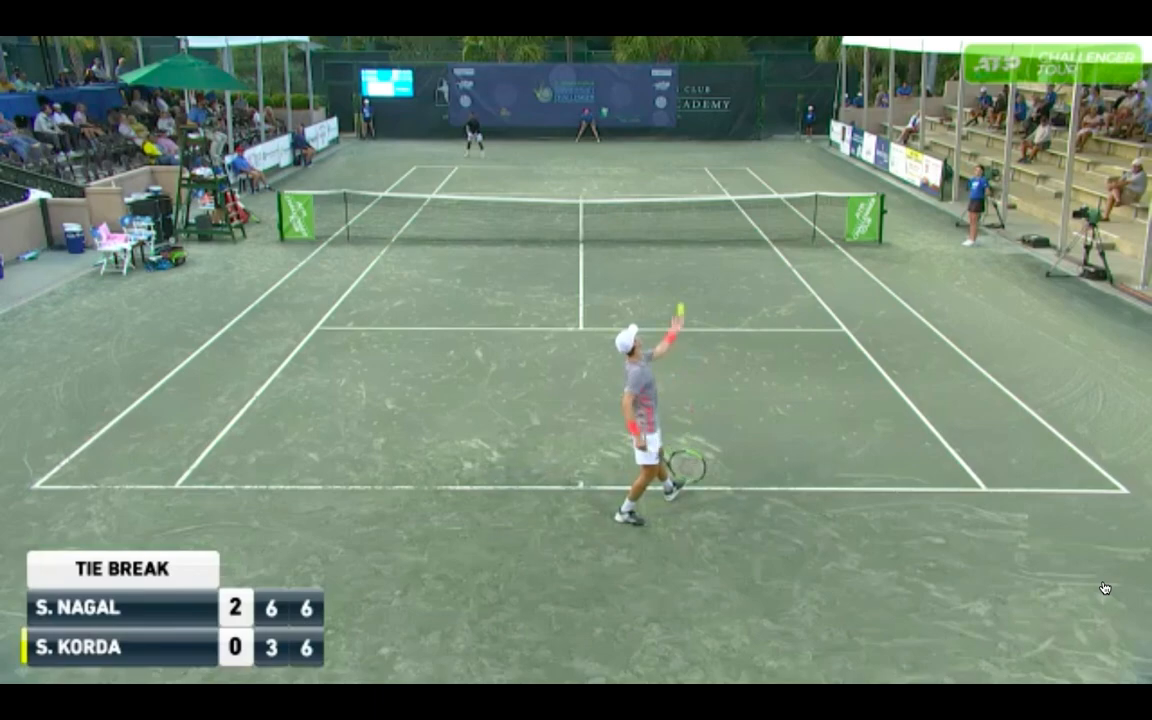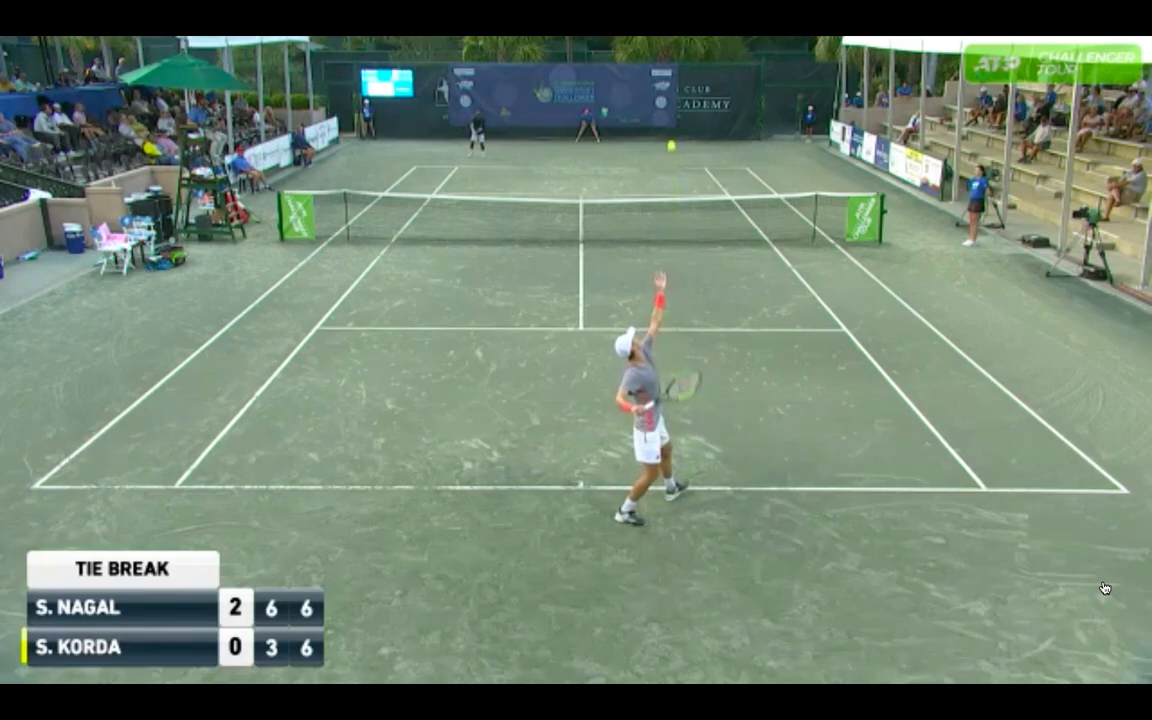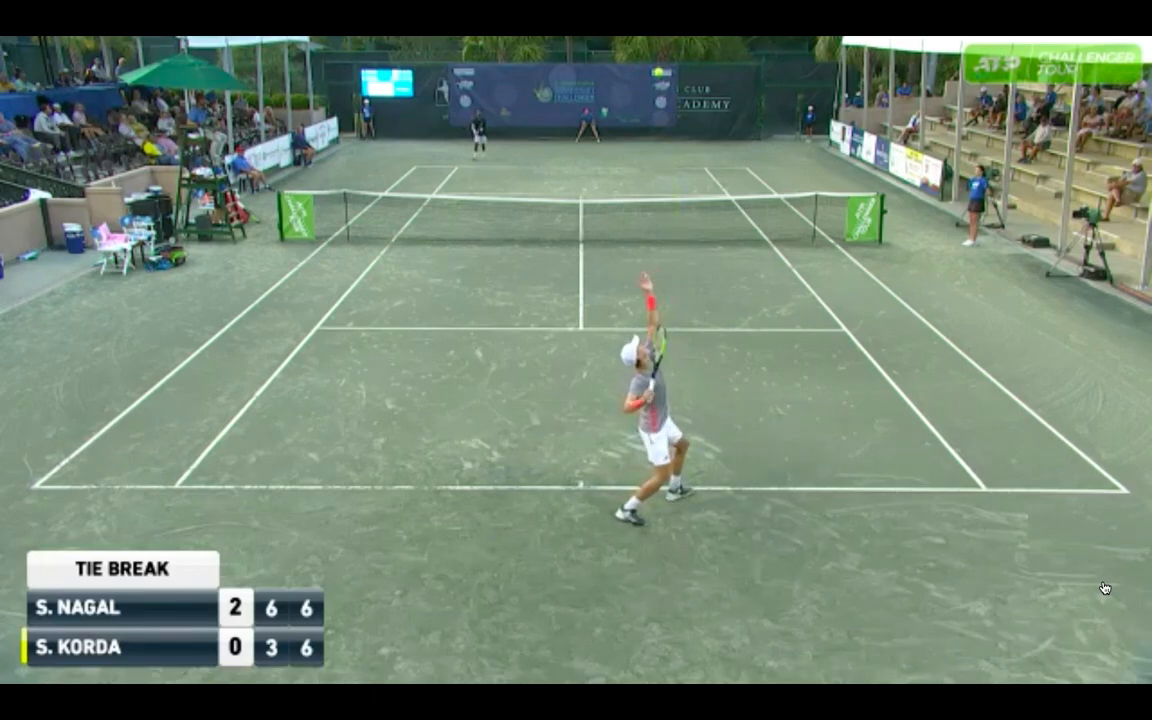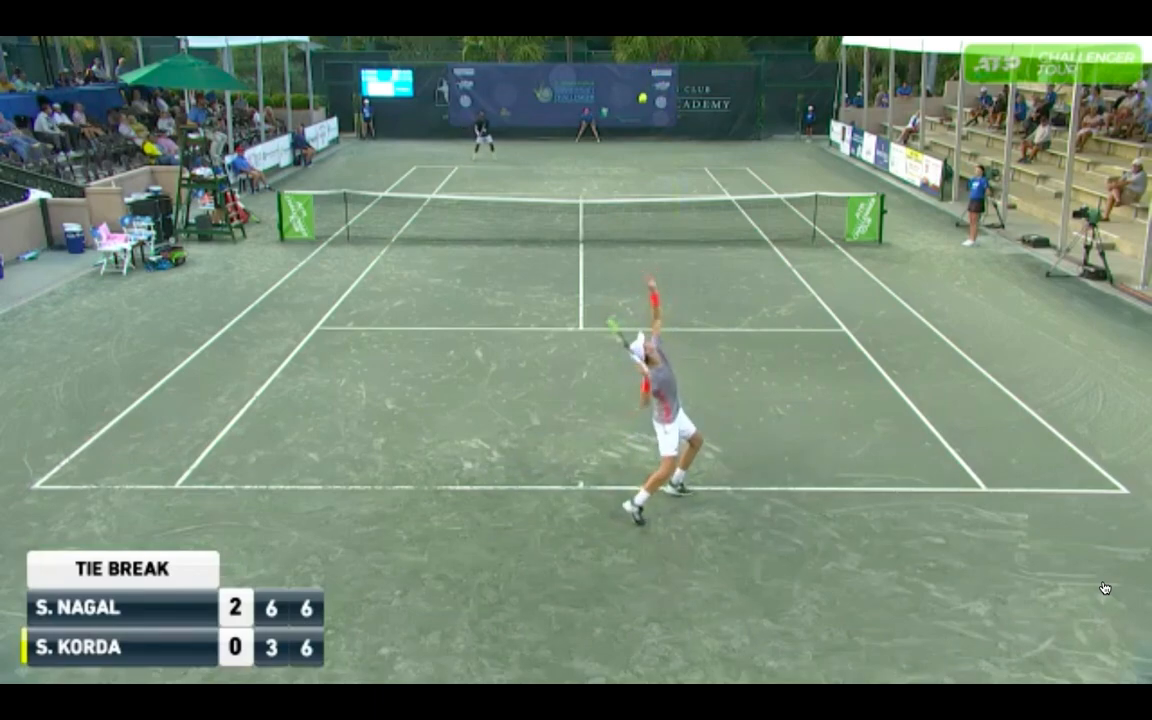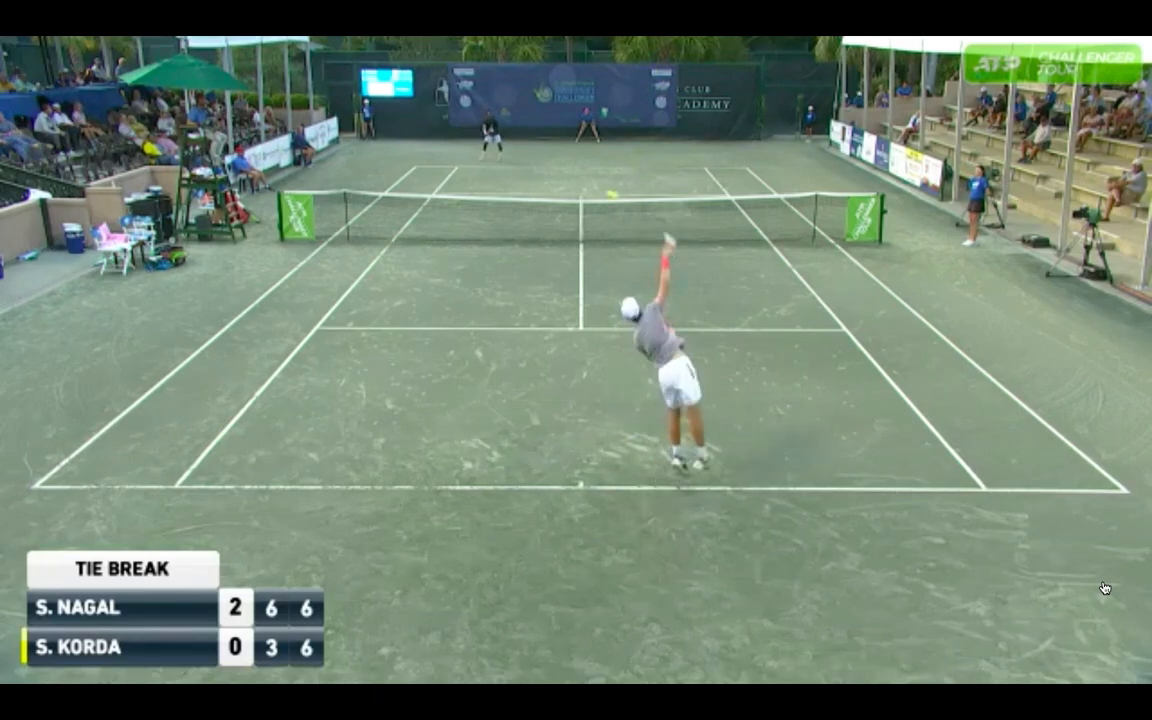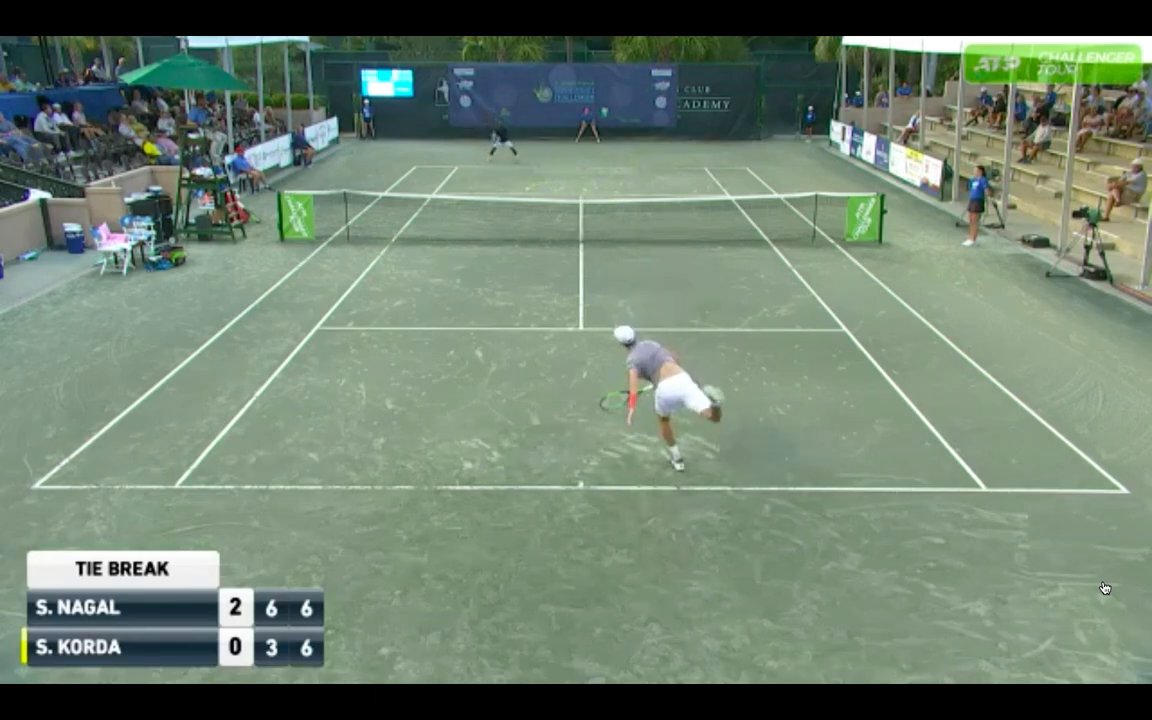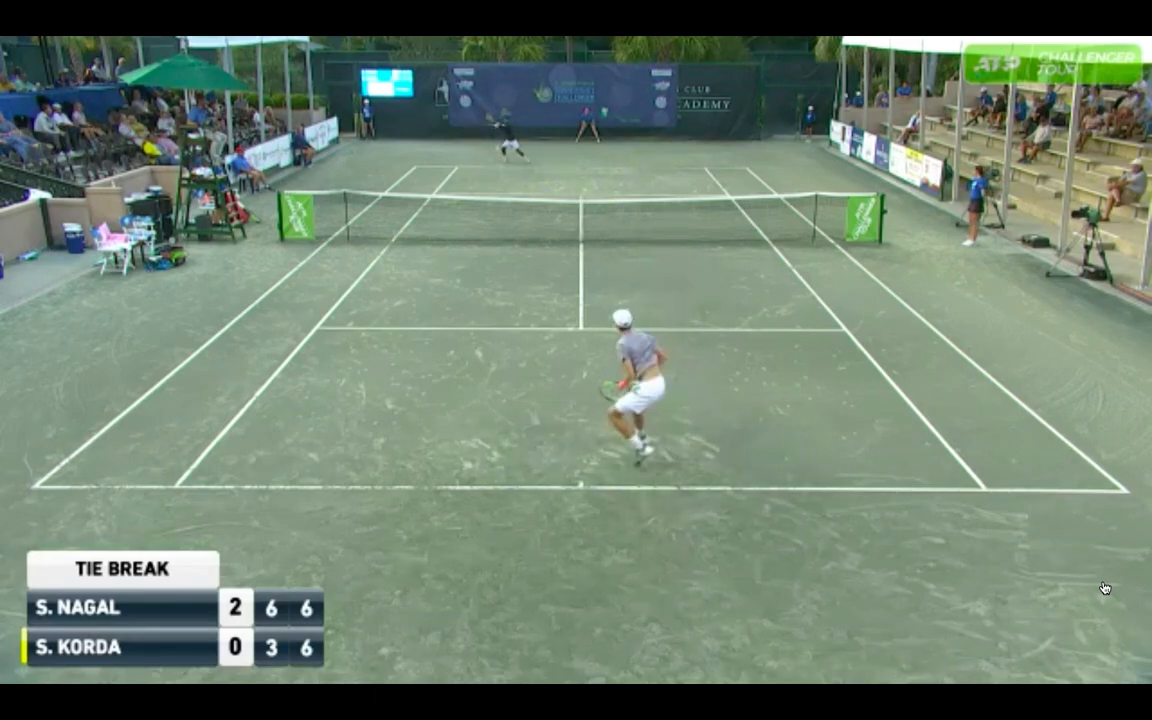
dt=0.3s
person 1, frame 1
left shoulder: (639, 359)
right shoulder: (634, 373)
left elbow: (658, 351)
right elbow: (626, 406)
left wrist: (673, 333)
right wrist: (636, 436)
left hip: (650, 423)
right hip: (644, 428)
left knee: (657, 454)
right knee: (647, 474)
left ankle: (669, 487)
right ankle: (624, 512)
person 1, frame 2
left shoulder: (644, 352)
right shoulder: (633, 374)
left elbow: (655, 323)
right elbow: (618, 399)
left wrist: (660, 292)
right wrist: (633, 407)
left hip: (655, 419)
right hip: (647, 426)
left knee: (666, 451)
right knee: (651, 473)
left ankle: (672, 488)
right ankle: (625, 512)
person 1, frame 3
left shoulder: (650, 355)
right shoulder: (639, 381)
left elbow: (654, 324)
right elbow: (627, 408)
left wrist: (649, 294)
right wrist: (643, 401)
left hip: (664, 420)
right hip: (653, 429)
left knee: (682, 446)
right knee: (661, 477)
left ankle: (674, 489)
right ankle: (627, 509)
person 1, frame 4
left shoulder: (656, 348)
right shoulder: (652, 375)
left elbow: (657, 320)
right elbow: (644, 401)
left wrist: (653, 292)
right wrist: (645, 377)
left hip: (676, 414)
right hip: (666, 422)
left knee: (696, 442)
right knee: (666, 468)
left ankle: (675, 484)
right ankle: (635, 503)
person 1, frame 5
left shoulder: (638, 337)
right shoulder: (651, 312)
right elbow: (663, 283)
right wrist: (666, 254)
left hip: (665, 375)
right hip: (680, 367)
left knee: (675, 414)
right knee: (693, 414)
left ankle: (676, 453)
right ankle: (702, 455)
person 1, frame 6
left shoulder: (632, 359)
right shoulder: (650, 344)
left elbow: (633, 380)
right elbow: (675, 358)
left wrist: (631, 408)
left hip: (665, 388)
right hip: (682, 379)
left knee: (663, 419)
right knee: (713, 415)
left ankle: (677, 458)
right ankle: (712, 399)
person 1, frame 7
left shoulder: (622, 344)
right shoulder: (645, 336)
left elbow: (630, 374)
right elbow: (663, 357)
left wrist: (623, 384)
left hip: (648, 389)
right hip: (660, 384)
left knee: (614, 415)
right knee: (633, 405)
left ankle: (641, 448)
right ankle: (641, 438)
